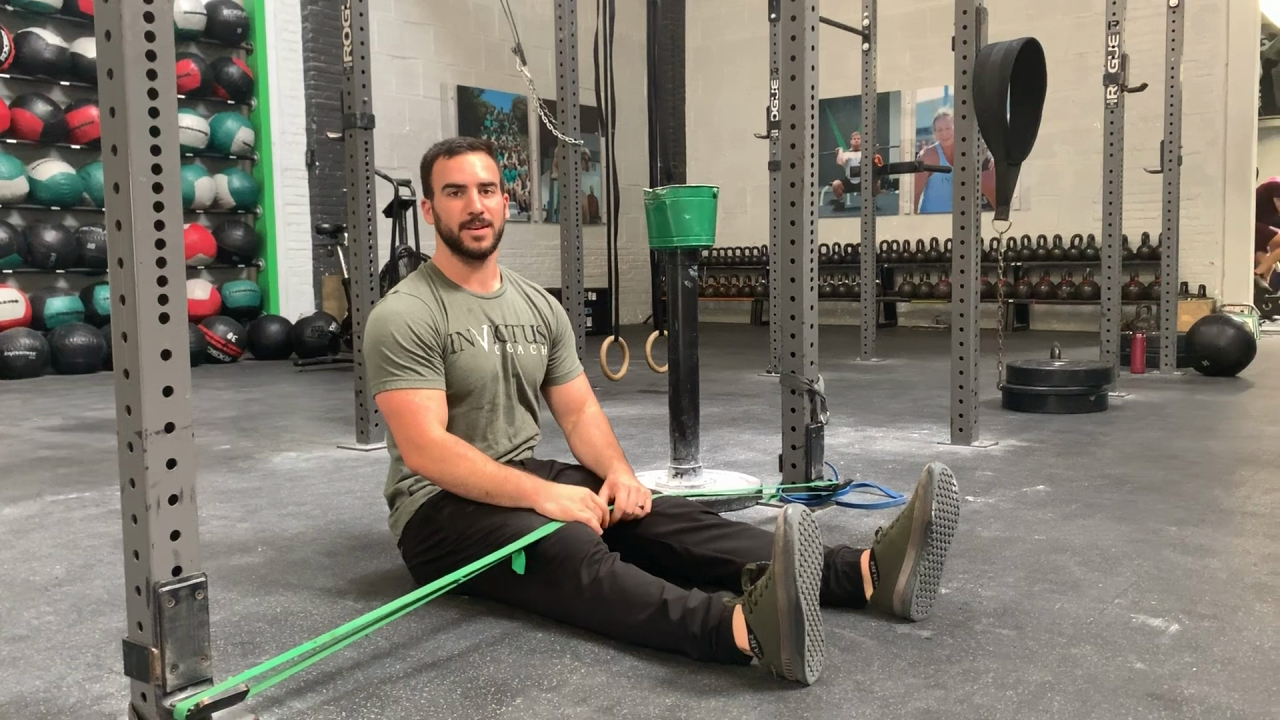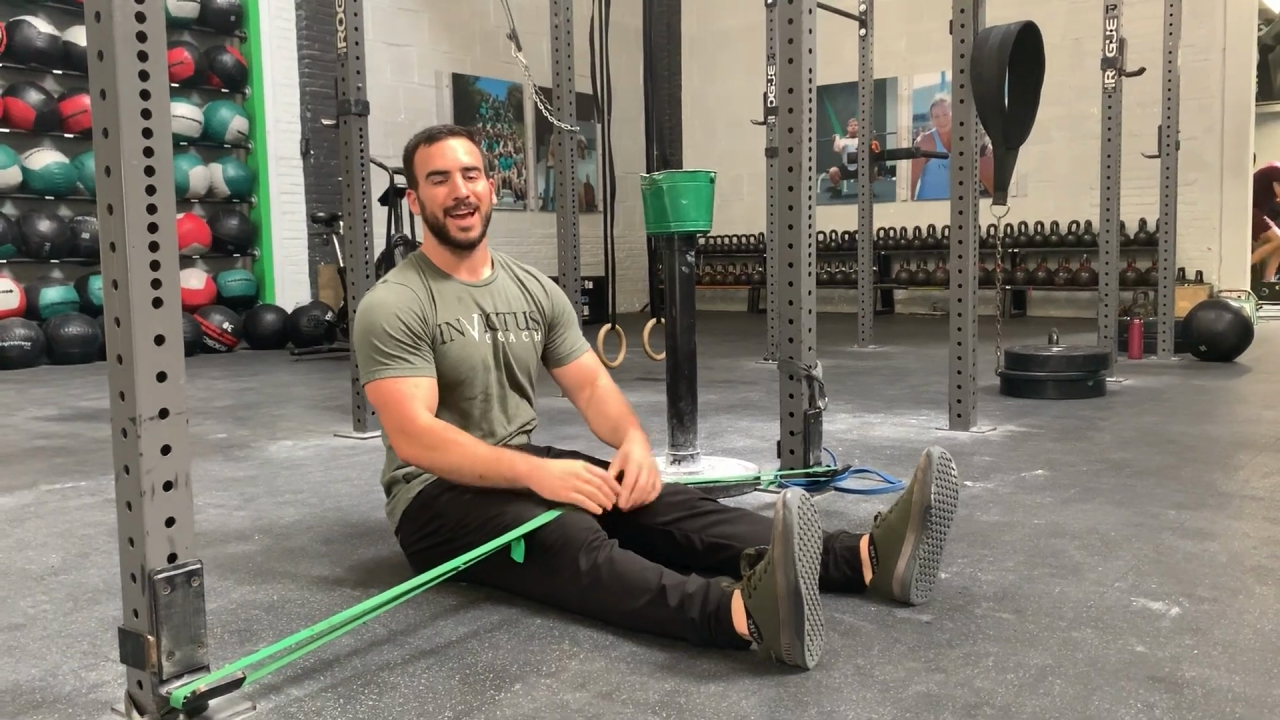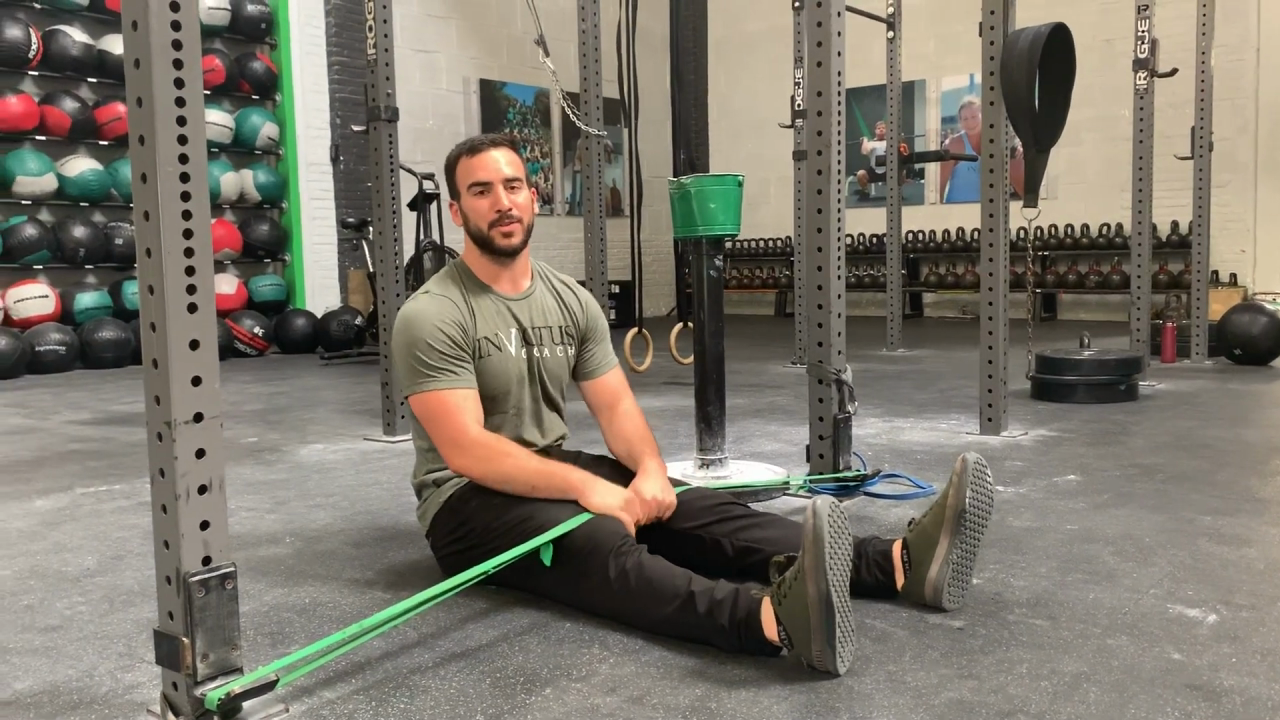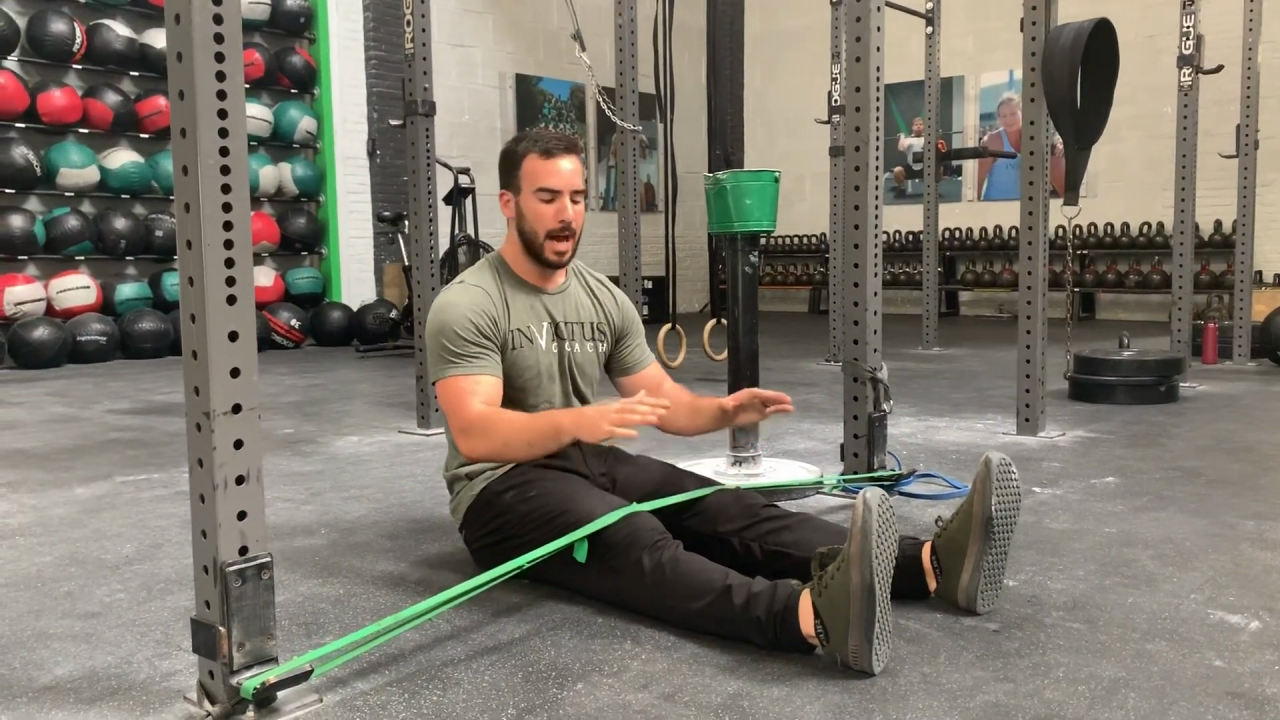
dt=1s
person 1, frame 1
left shoulder: (539, 305)
right shoulder: (405, 316)
left elbow: (578, 410)
right elbow: (426, 449)
left wrist: (617, 471)
right wrist: (541, 495)
left hip: (525, 478)
right hip: (441, 508)
left knee: (665, 520)
right knee: (573, 551)
left ankle: (866, 571)
right ankle: (741, 626)
person 1, frame 2
left shoulder: (534, 288)
right shoulder: (393, 306)
left elbow: (590, 384)
right elbow: (414, 437)
left wrist: (633, 439)
right wrist: (538, 472)
left hip: (523, 468)
right hip: (438, 497)
left knee: (666, 506)
right knee: (571, 539)
left ankle: (865, 557)
right ankle: (742, 612)
person 1, frame 3
left shoulder: (570, 298)
right shoulder: (432, 315)
left elbow: (614, 404)
right elbow: (466, 450)
left wrist: (650, 468)
right wrist: (584, 487)
left hip: (551, 471)
right hip: (469, 500)
left knee: (696, 511)
right knee: (603, 544)
left ankle: (897, 562)
right ankle: (773, 618)
person 1, frame 4
left shoulder: (604, 298)
right shoulder: (466, 305)
left elbow: (659, 394)
right elbow: (474, 433)
left wrist: (720, 409)
right wrist: (579, 421)
left hip: (587, 463)
right hip: (502, 490)
left knee: (726, 511)
right knee: (634, 539)
left ankle: (928, 563)
right ankle: (811, 615)
